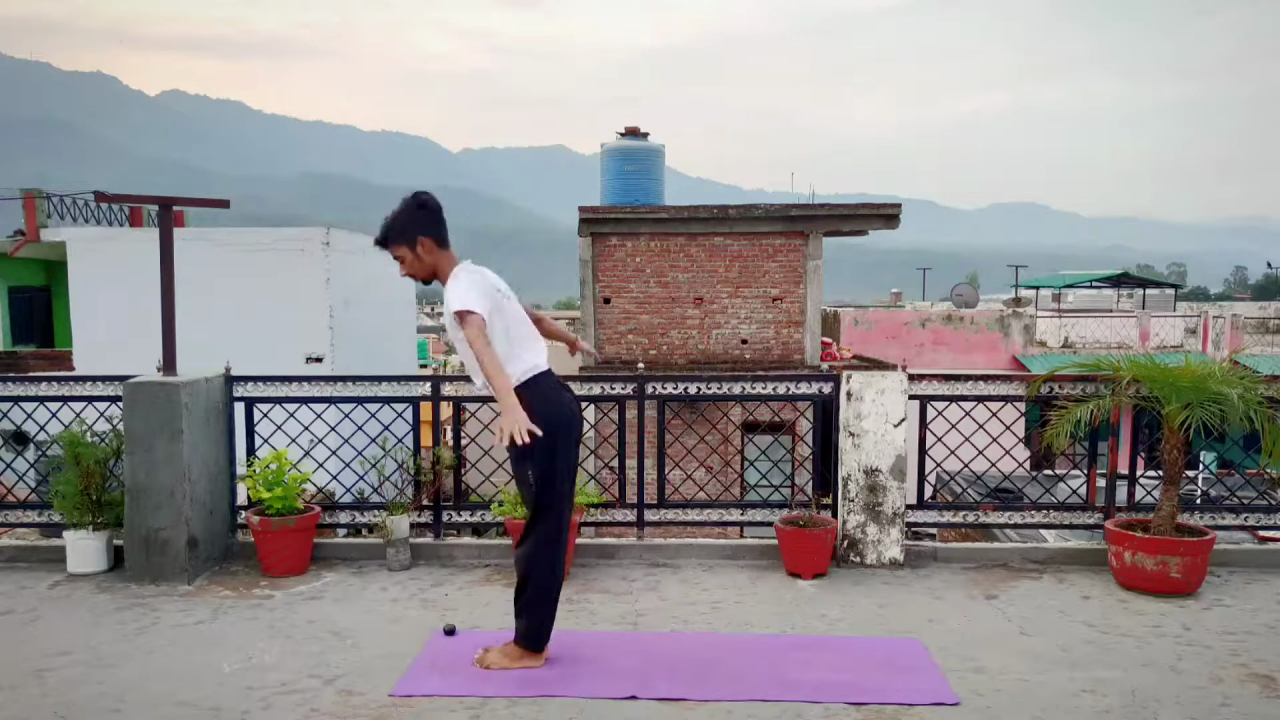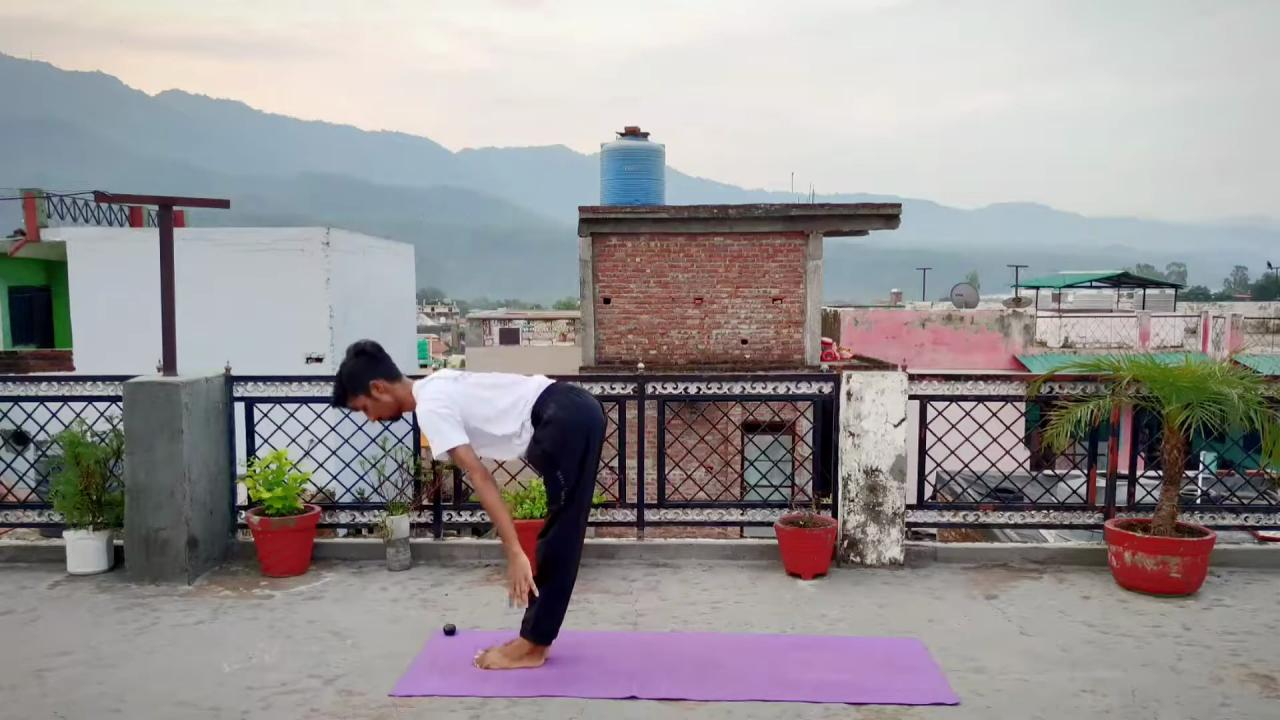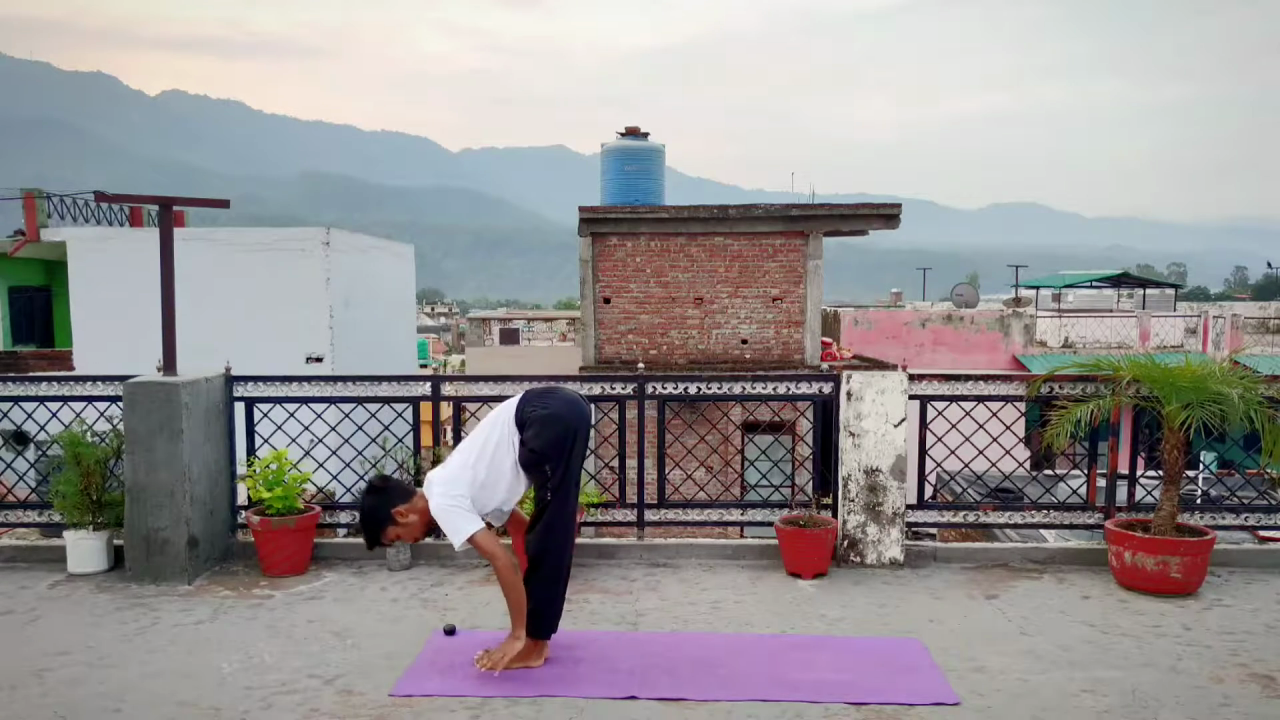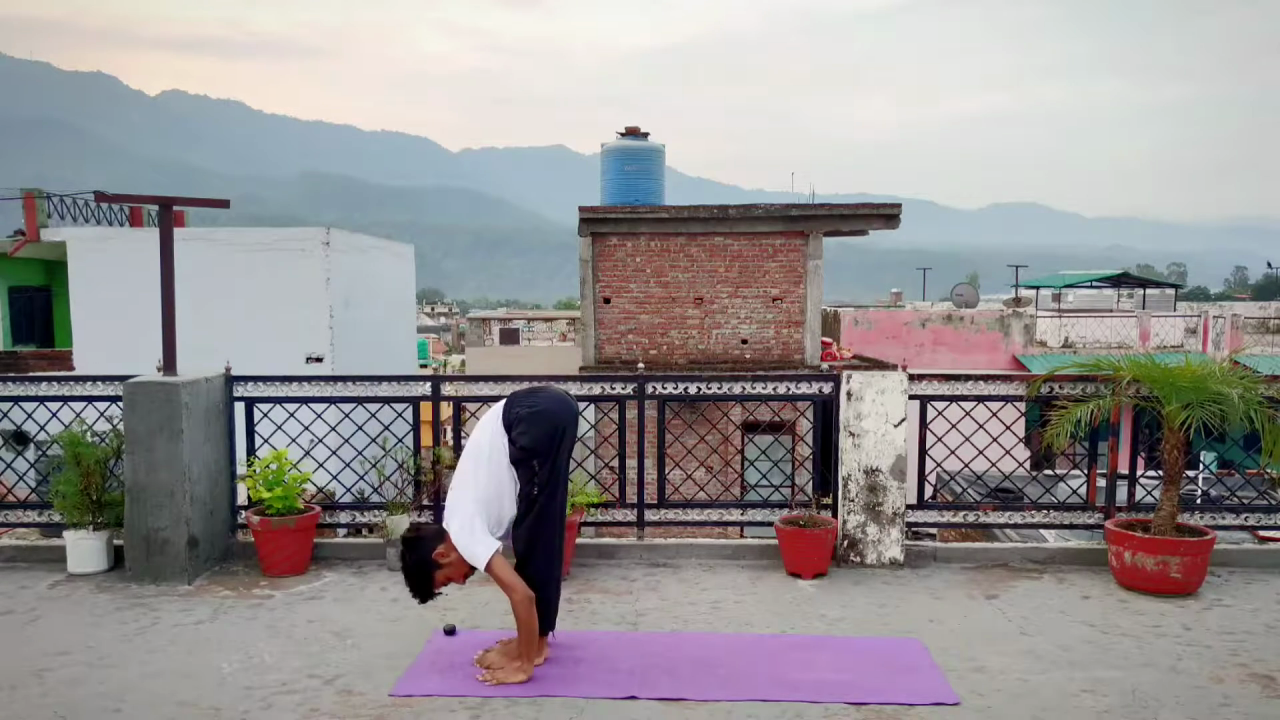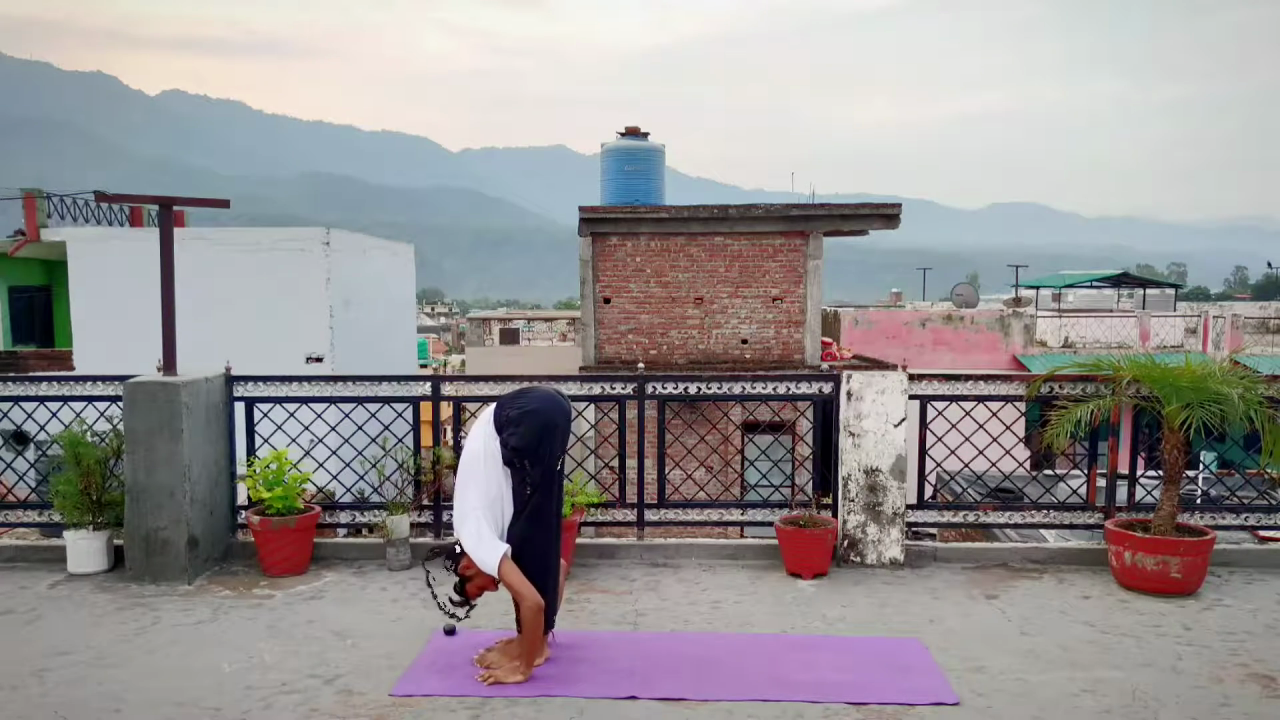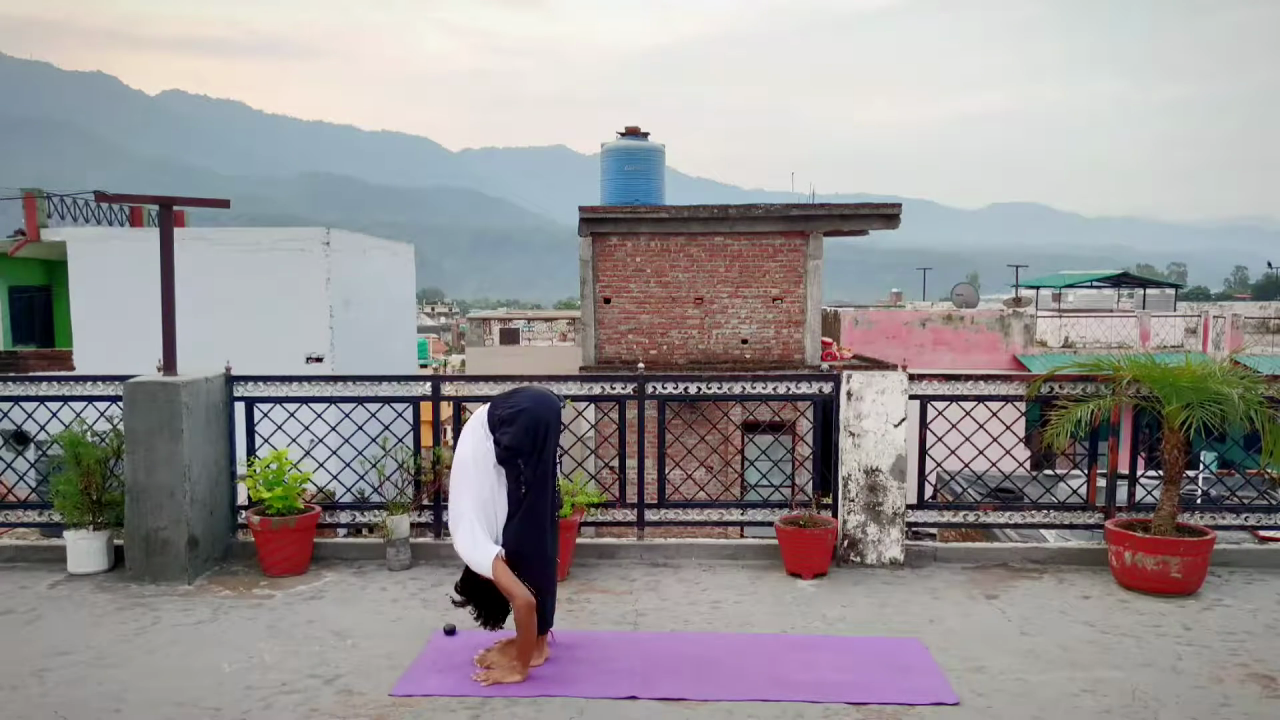
dt=0.3s
person 1, frame 1
left shoulder: (462, 288)
right shoulder: (481, 278)
left elbow: (484, 346)
right elbow: (535, 318)
left wrist: (510, 401)
right wrist: (572, 341)
left hip: (539, 406)
right hip: (545, 401)
left knee: (544, 529)
right knee: (544, 526)
left ankle: (529, 646)
right ankle: (531, 637)
person 1, frame 2
left shoulder: (431, 408)
right shoulder: (437, 390)
left elbow: (482, 481)
left wrist: (516, 554)
left hip: (567, 422)
right hip: (576, 413)
left knee: (560, 534)
right knee: (560, 531)
left ankle: (533, 644)
right ankle: (536, 635)
person 1, frame 3
left shoulder: (441, 500)
right shoulder: (448, 485)
left elbow: (504, 561)
right elbow: (522, 524)
left wrist: (518, 636)
left hip: (551, 418)
right hip: (561, 410)
left knee: (547, 534)
right knee: (549, 532)
left ankle: (532, 645)
right ankle: (535, 638)
person 1, frame 4
left shoulder: (462, 530)
right shoulder: (470, 520)
left elbow: (521, 594)
left wrist: (525, 664)
left hip: (540, 417)
right hip: (549, 409)
left knee: (531, 536)
right knee: (538, 535)
left ankle: (533, 646)
right ankle: (534, 640)
person 1, frame 5
left shoulder: (475, 540)
left elbow: (531, 601)
left hip: (532, 417)
right hip: (542, 409)
left knee: (528, 536)
right knee: (536, 536)
left ankle: (533, 647)
right ankle: (535, 640)
person 1, frame 6
left shoulder: (472, 544)
left elbow: (524, 600)
left wrist: (520, 667)
left hip: (524, 418)
right hip: (536, 409)
left knee: (523, 536)
right knee: (535, 534)
left ankle: (534, 647)
right ankle: (535, 640)
